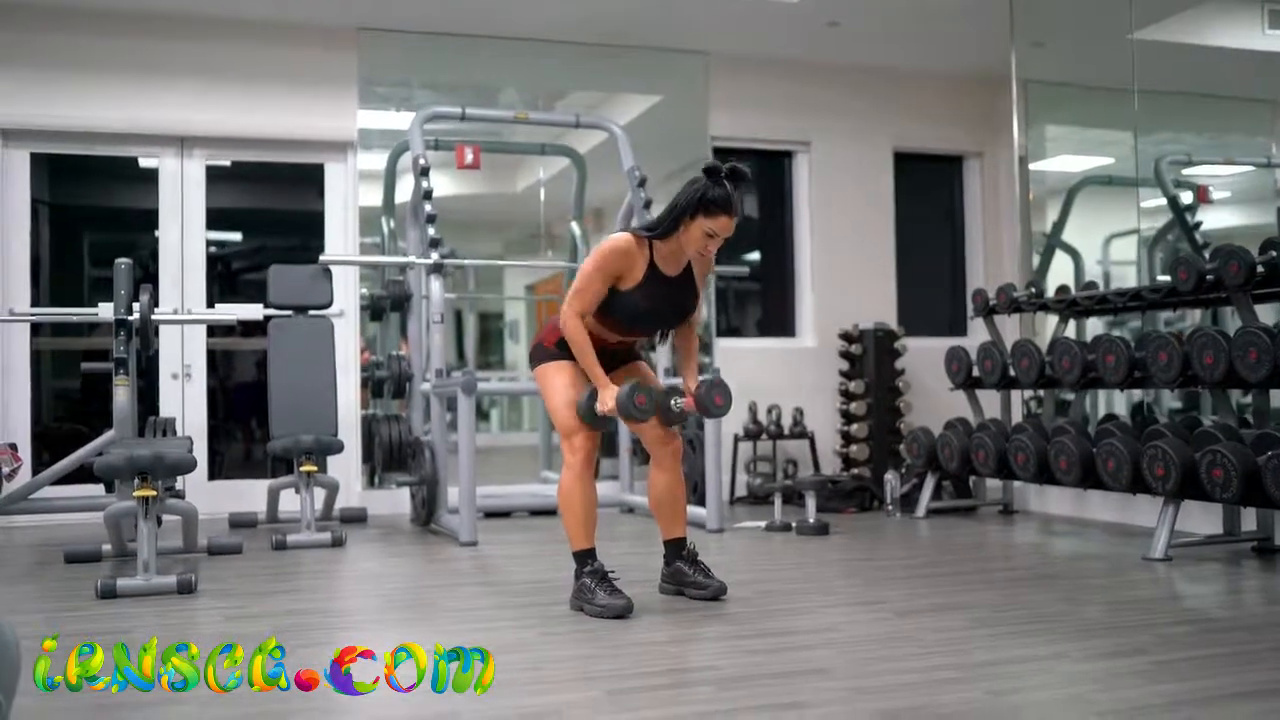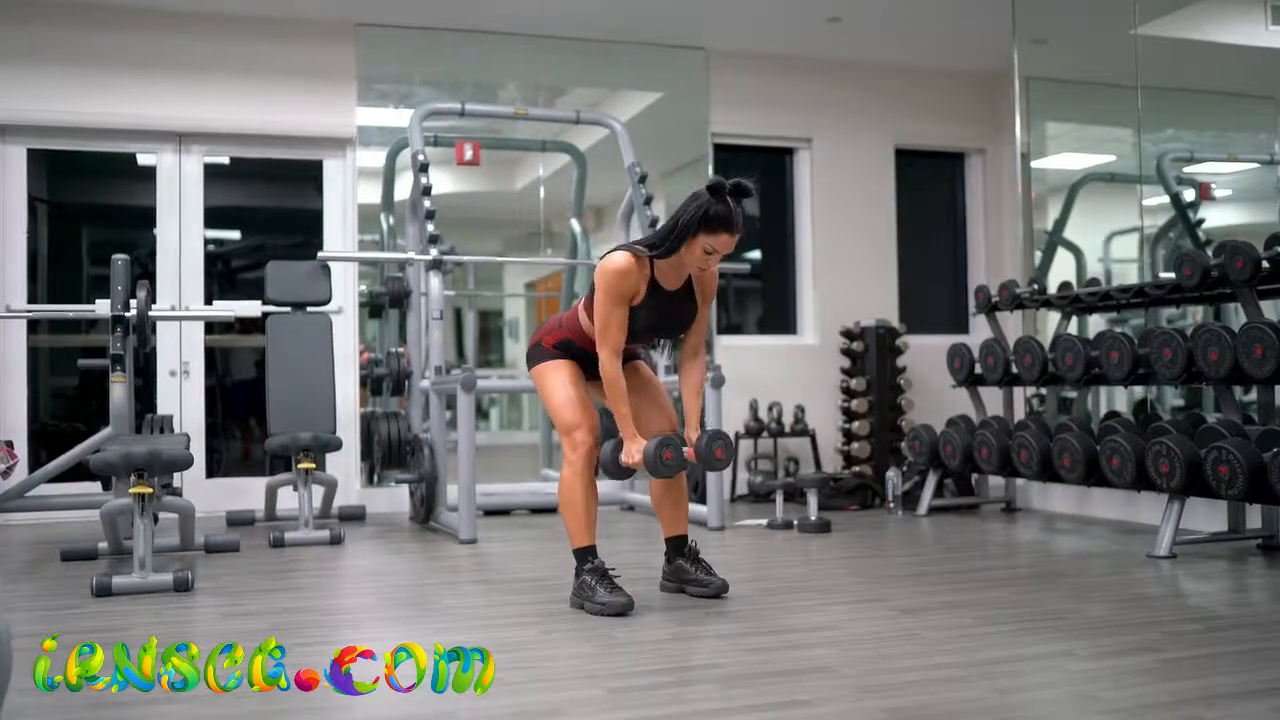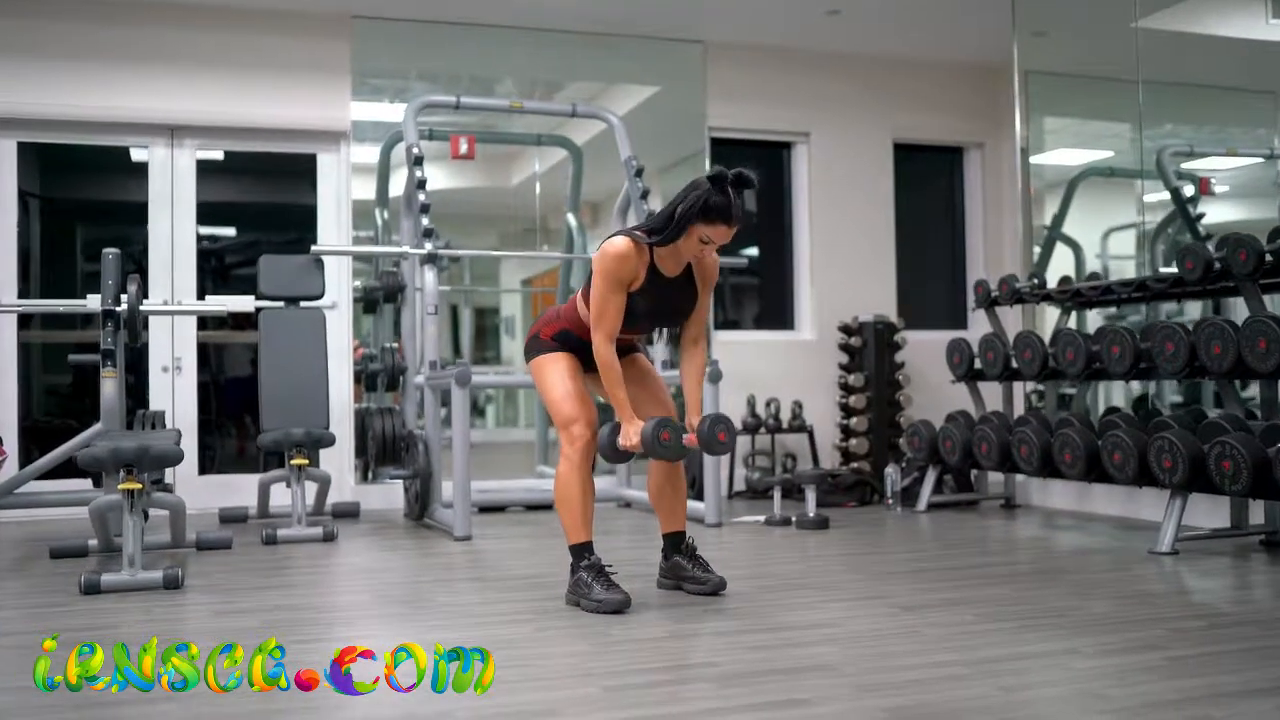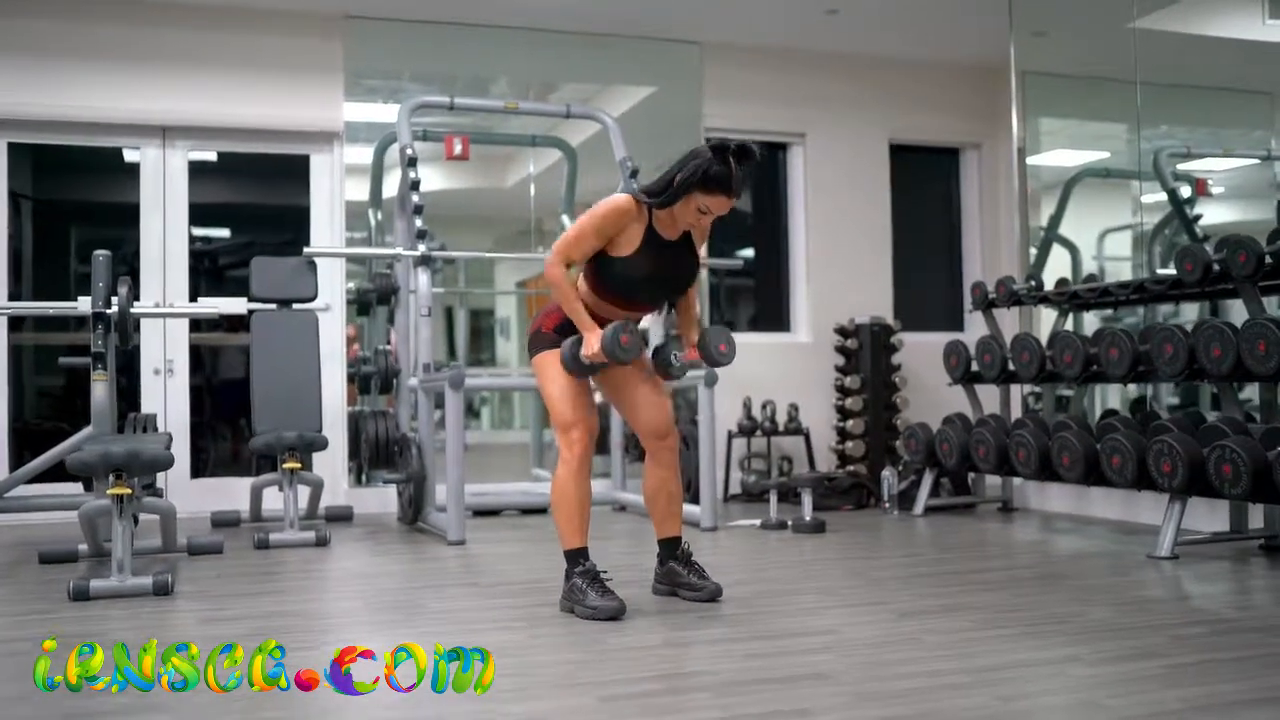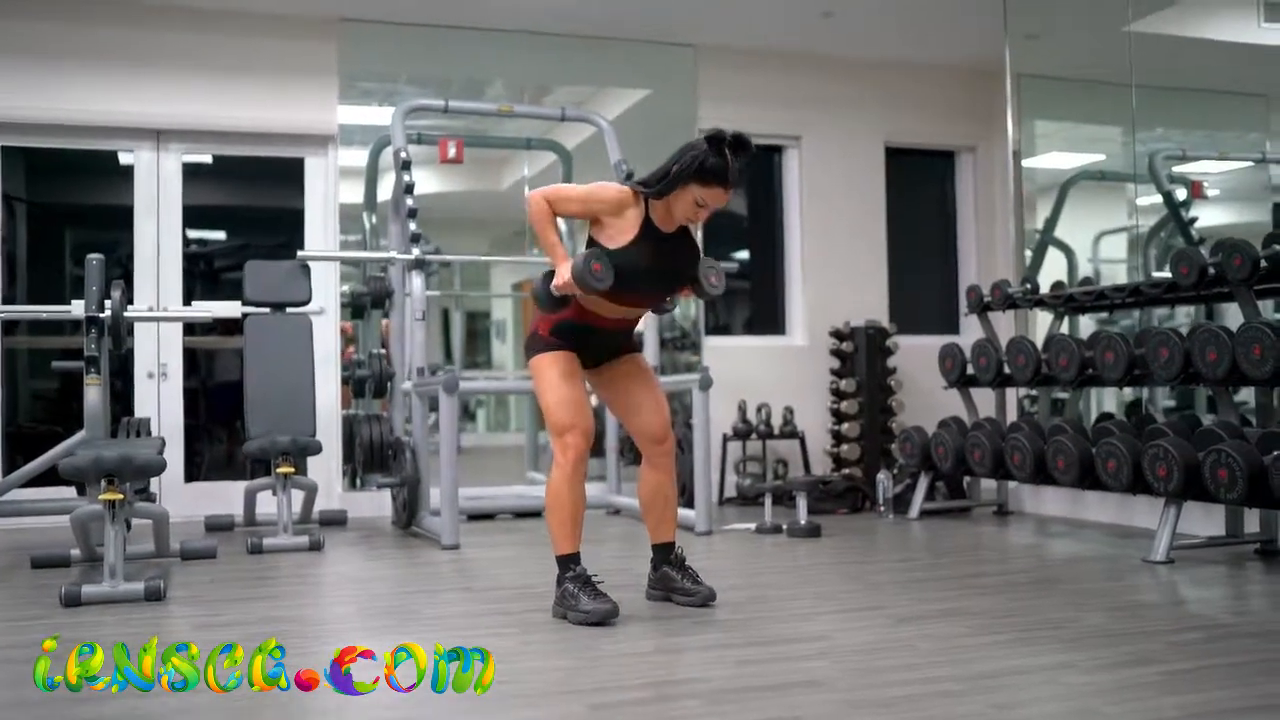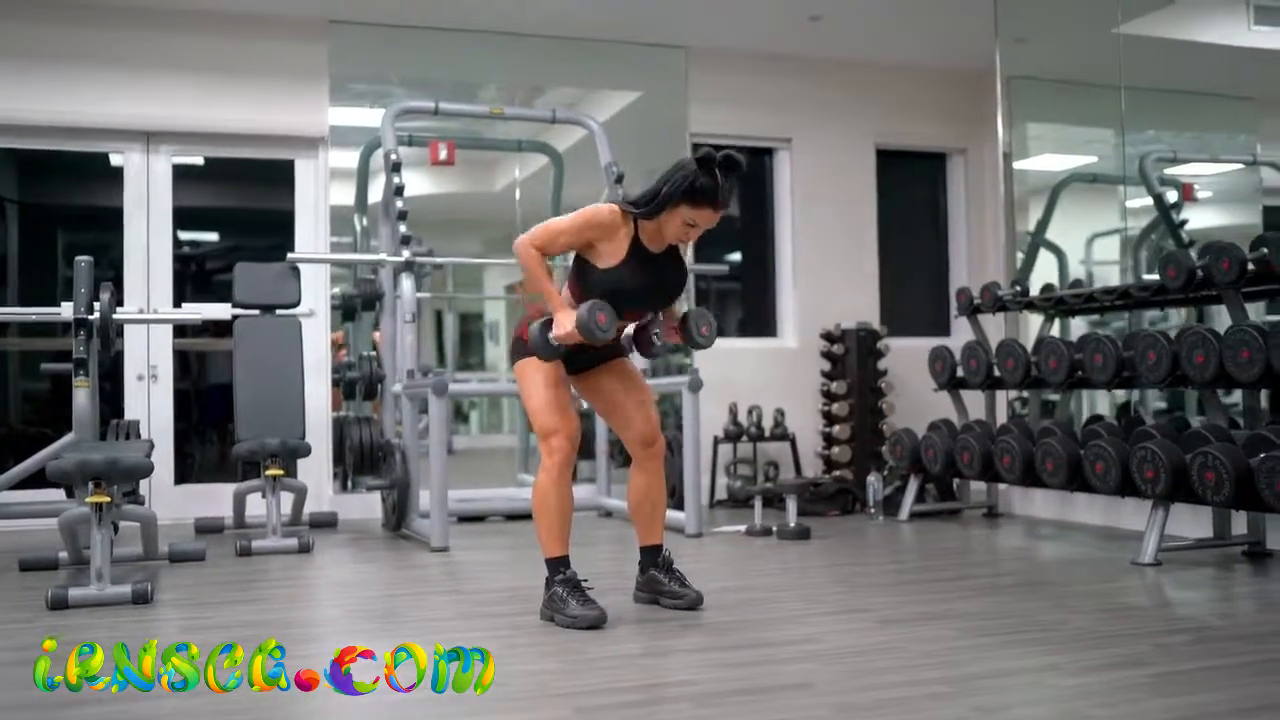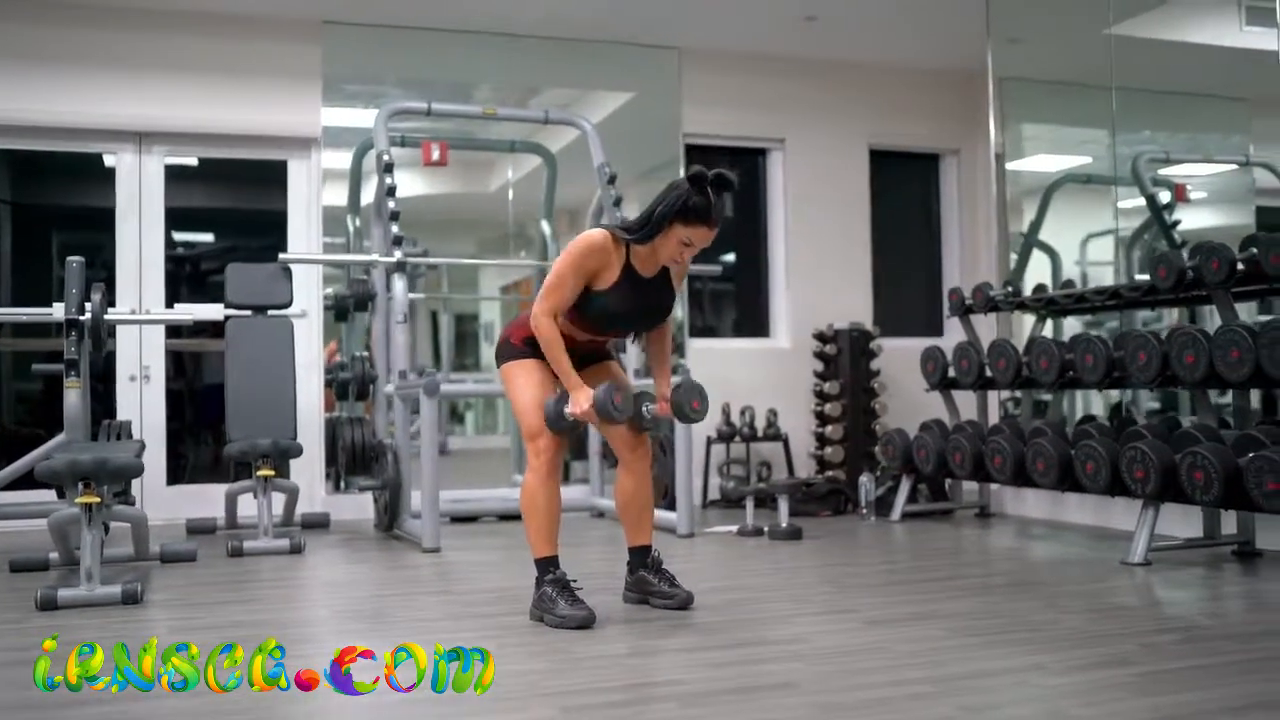
dt=0.3s
person 1, frame 1
left shoulder: (700, 263)
right shoulder: (622, 249)
left elbow: (686, 327)
right elbow: (573, 317)
left wrist: (690, 382)
right wrist: (602, 388)
left hip: (620, 353)
right hip: (562, 347)
left knee: (667, 438)
right knee: (583, 442)
left ankle: (677, 562)
right ankle: (587, 576)
person 1, frame 2
left shoulder: (705, 278)
right shoulder: (622, 267)
left elbow: (693, 355)
right elbow: (607, 356)
left wrist: (694, 428)
right wrist: (629, 435)
left hip: (620, 354)
right hip: (562, 349)
left knee: (670, 440)
right knee: (583, 440)
left ankle: (678, 559)
right ankle: (587, 574)
person 1, frame 3
left shoulder: (704, 266)
right shoulder: (622, 252)
left elbow: (693, 342)
right elbow: (600, 337)
left wrist: (694, 415)
right wrist: (626, 418)
left hip: (619, 346)
right hip: (561, 340)
right knee: (580, 435)
left ankle: (676, 555)
right ankle: (583, 569)
person 1, frame 4
left shoulder: (697, 229)
right shoulder: (621, 211)
left elbow: (683, 287)
right elbow: (555, 265)
left wrist: (691, 335)
right wrist: (590, 330)
right hip: (564, 332)
left knee: (664, 435)
right knee: (579, 438)
left ankle: (671, 561)
right ankle: (578, 575)
person 1, frame 5
left shoulder: (687, 218)
right shoulder: (617, 202)
right elbow: (538, 200)
left wrist: (682, 283)
right wrist: (562, 262)
left hip: (617, 341)
right hip: (561, 333)
left knee: (660, 440)
right knee: (574, 441)
left ankle: (665, 566)
right ankle: (569, 580)
person 1, frame 6
left shoulder: (678, 239)
right shoulder: (607, 221)
right elbow: (526, 245)
left wrist: (670, 322)
right wrist: (559, 310)
left hip: (603, 347)
right hip: (545, 340)
left knee: (650, 442)
right knee: (560, 443)
left ankle: (652, 568)
right ankle: (558, 583)
person 1, frame 7
left shoulder: (674, 264)
right shoulder: (597, 246)
left elbow: (657, 326)
right elbow: (543, 316)
left wrist: (662, 385)
right wrist: (575, 390)
left hip: (591, 351)
right hip: (530, 345)
left knee: (638, 443)
right knee: (548, 444)
left ankle: (641, 569)
right ankle: (548, 584)
